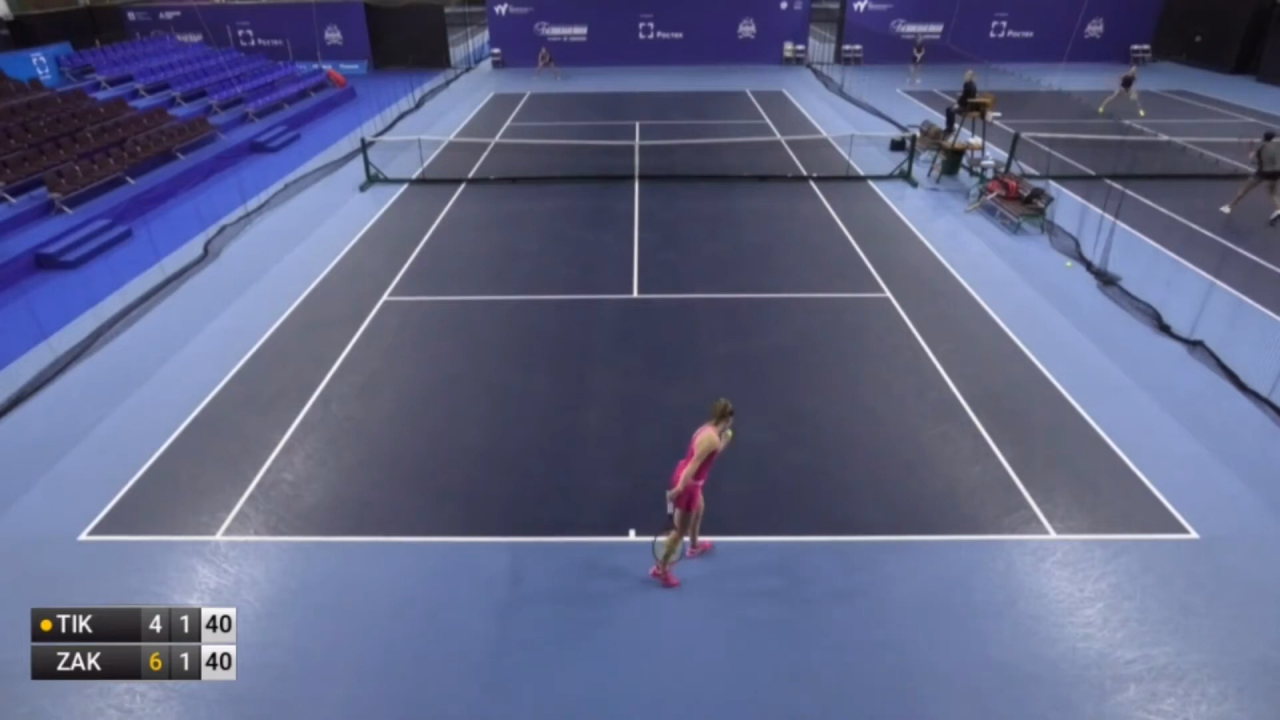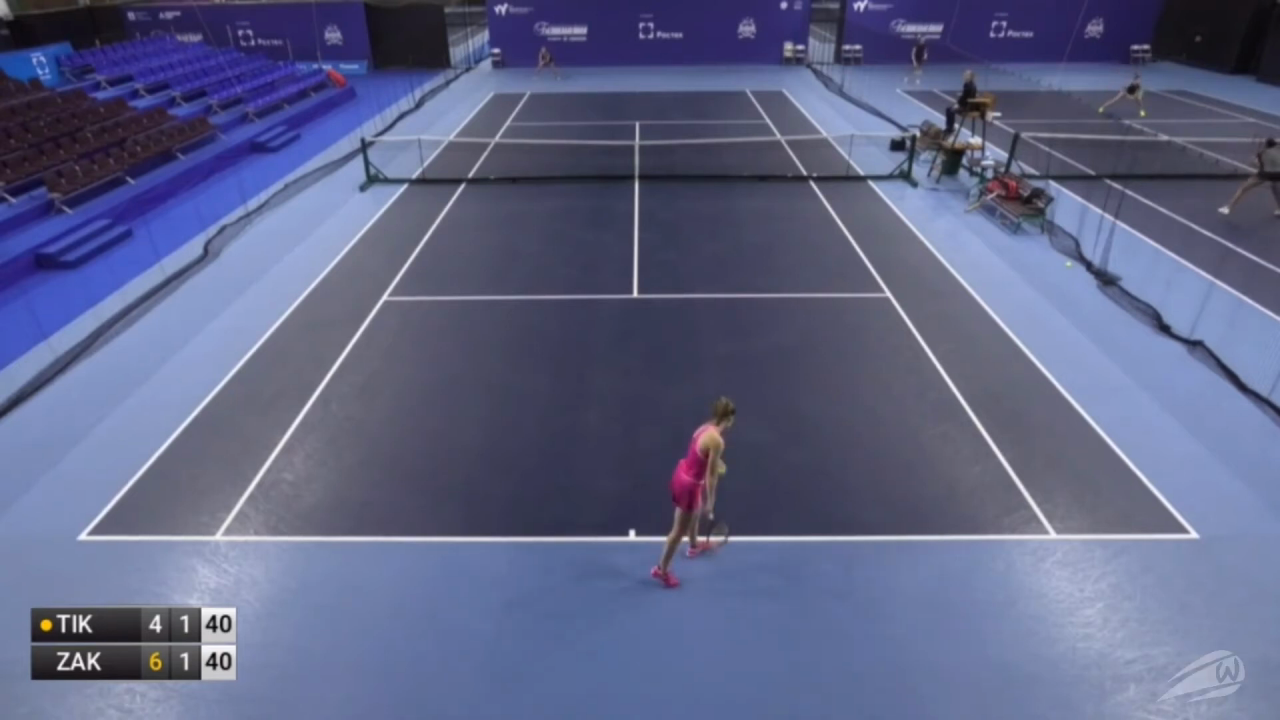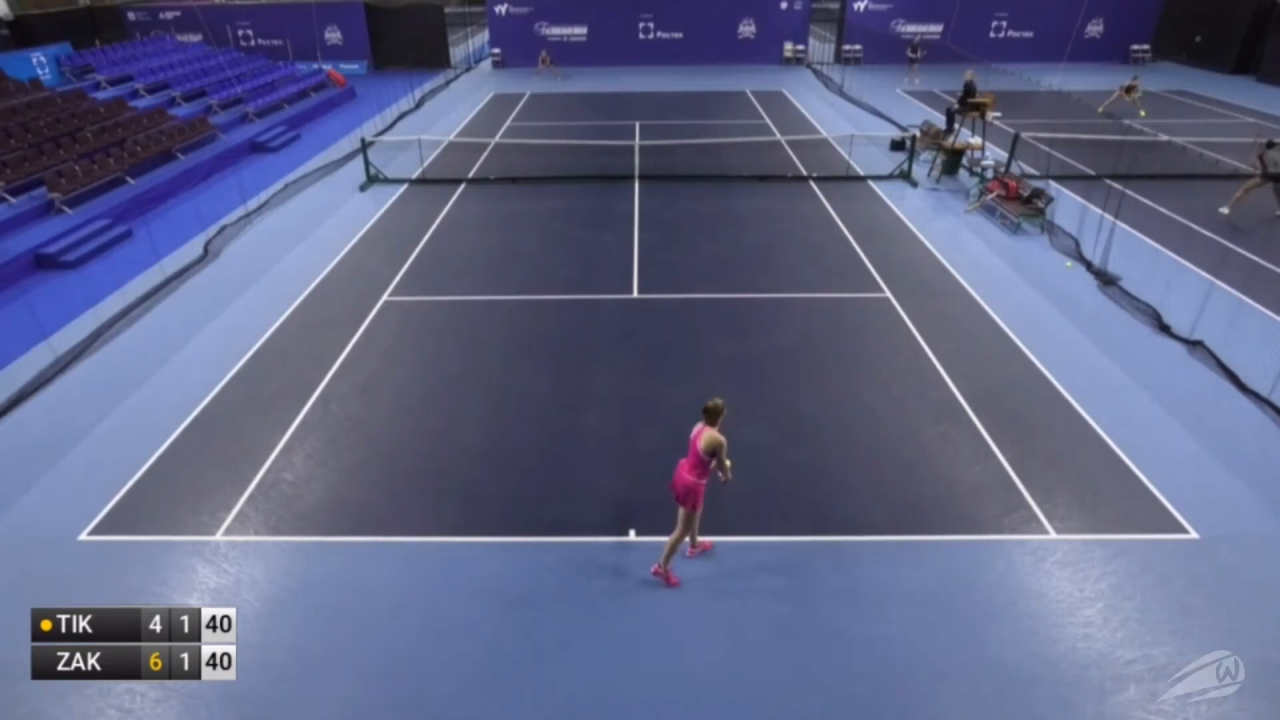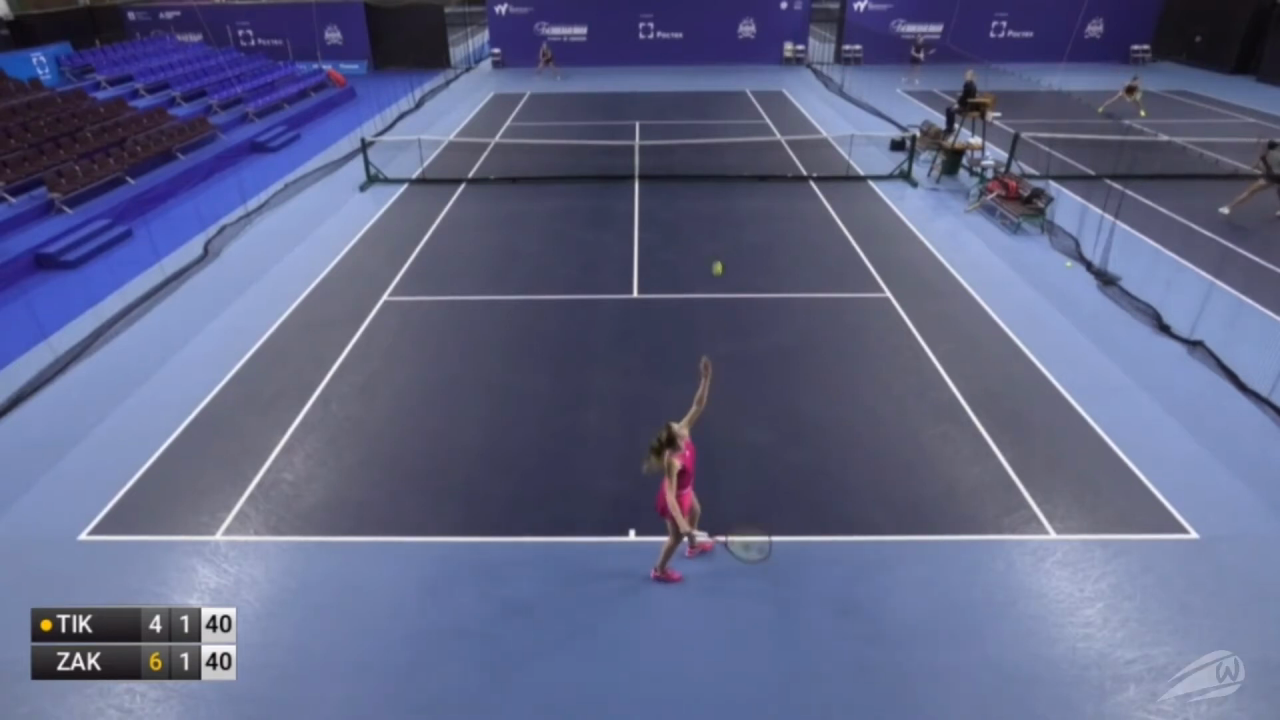
dt=1s
person 1, frame 1
left shoulder: (706, 429)
right shoulder: (712, 438)
right elbow: (694, 463)
left wrist: (721, 447)
right wrist: (679, 487)
left hip: (687, 479)
right hip: (688, 484)
left knee: (699, 509)
right knee: (680, 530)
left ankle: (695, 546)
right ankle: (661, 569)
person 1, frame 2
left shoulder: (705, 428)
right shoulder: (717, 441)
right elbow: (711, 474)
left wrist: (715, 461)
right wrist: (711, 501)
left hip: (682, 474)
right hip: (689, 484)
left knee: (696, 510)
right knee: (679, 530)
left ankle: (694, 546)
right ankle: (661, 569)
person 1, frame 3
left shoulder: (699, 426)
right shoulder: (719, 440)
right elbow: (722, 465)
left wrist: (713, 463)
right wrist: (727, 476)
left hip: (683, 472)
right hip: (692, 485)
left knee: (696, 513)
right knee: (682, 530)
left ankle: (694, 545)
right ankle: (662, 567)
person 1, frame 4
left shoulder: (684, 433)
right shoulder: (672, 462)
left elbow: (698, 407)
right elbow: (671, 496)
left wrist: (705, 378)
right wrist: (682, 525)
left hip: (685, 490)
right hip: (677, 497)
left knee: (695, 512)
right knee: (677, 536)
left ankle: (693, 545)
right ankle: (660, 570)
